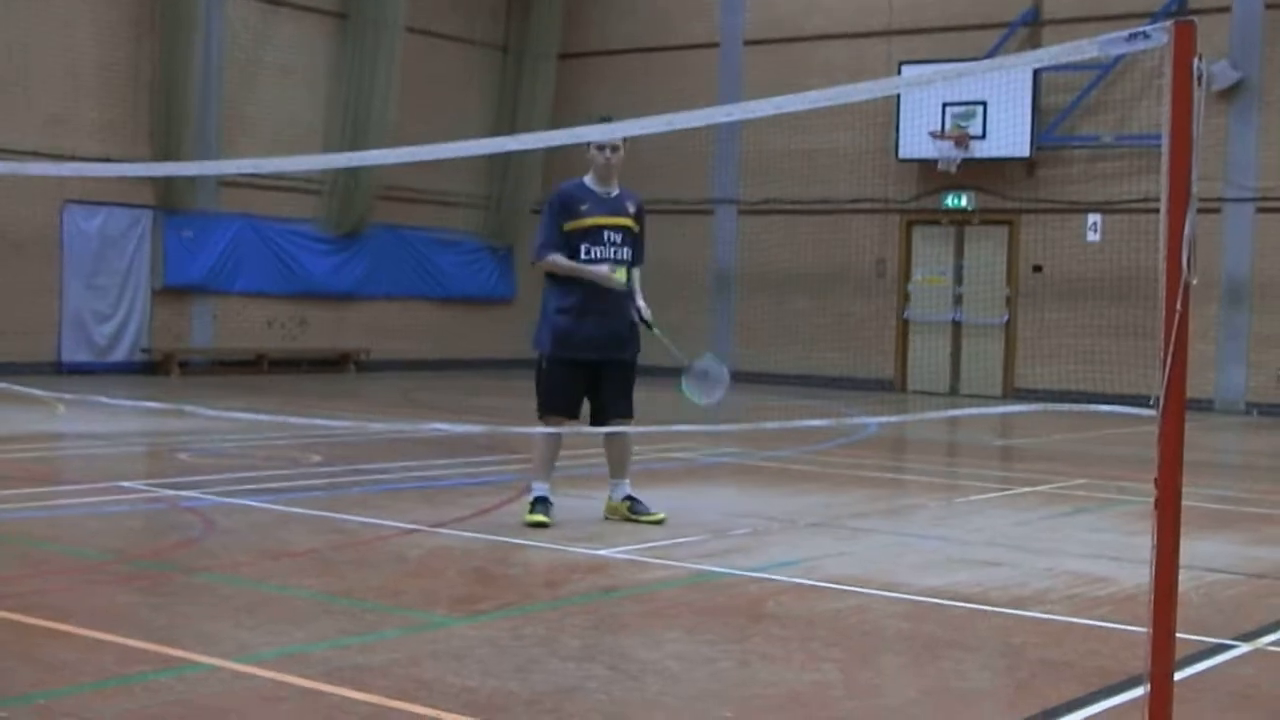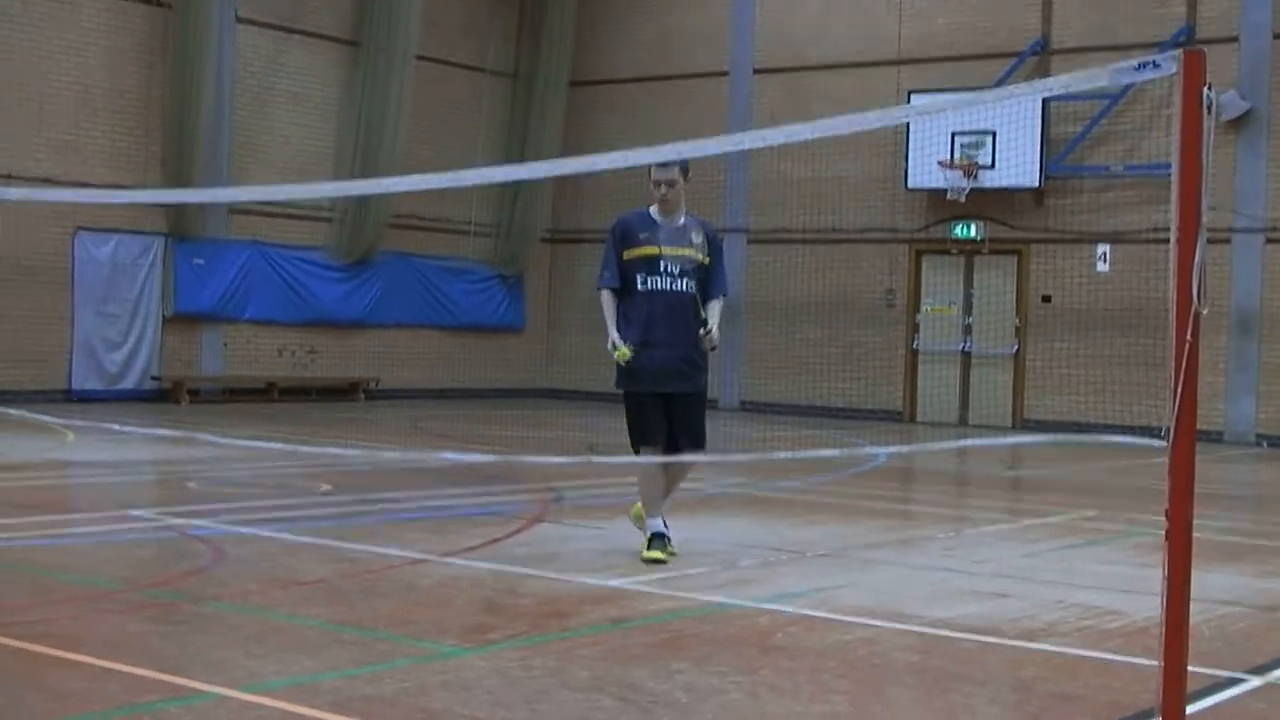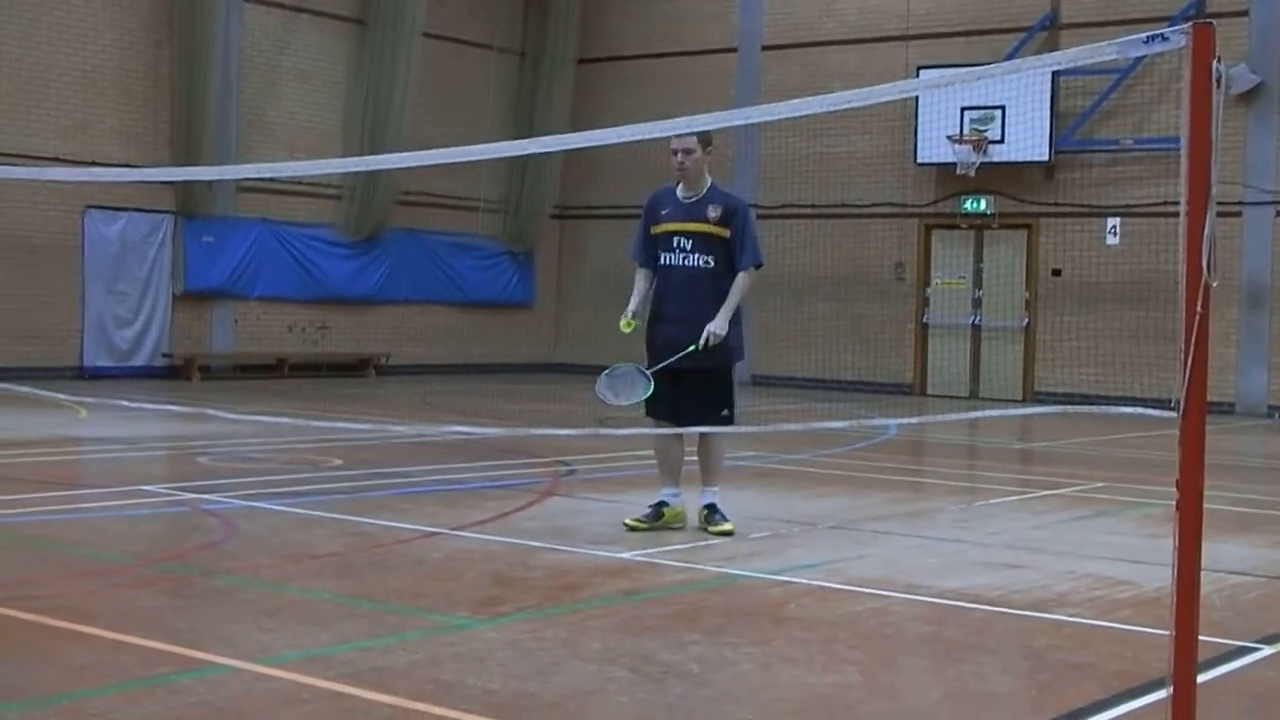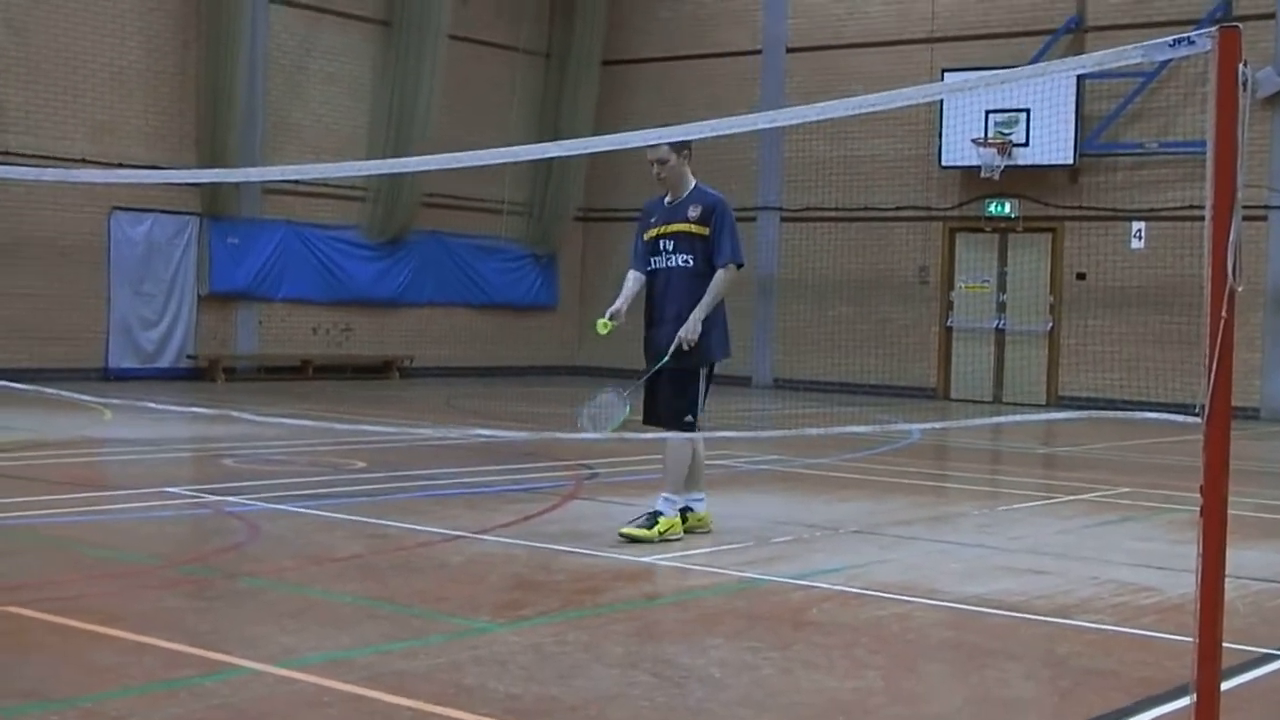
dt=0.7s
person 1, frame 1
left shoulder: (631, 205)
right shoulder: (565, 198)
right elbow: (545, 258)
left wrist: (635, 297)
right wrist: (589, 273)
left hip: (617, 333)
right hip: (569, 330)
left knee: (618, 417)
right knee: (556, 414)
left ankle: (621, 497)
right ankle: (540, 495)
person 1, frame 2
left shoulder: (705, 235)
right shoulder: (626, 227)
left elbow: (714, 294)
right elbow: (608, 287)
left wrist: (712, 325)
right wrist: (612, 330)
left hip: (688, 362)
right hip: (640, 360)
left knee: (688, 450)
right knee: (651, 447)
left ankle: (650, 509)
right ankle: (654, 530)
person 1, frame 3
left shoulder: (731, 206)
right shoulder: (657, 203)
left elbow: (747, 269)
right elbow: (646, 264)
left wrist: (723, 317)
right wrist: (636, 302)
left hip: (710, 336)
right hip: (664, 334)
left knee: (712, 421)
right knee: (663, 418)
left ankle: (710, 504)
right ankle: (669, 503)
person 1, frame 4
left shoulder: (712, 205)
right shoulder: (651, 212)
left elbow: (728, 268)
right elbow: (640, 268)
left wrist: (696, 319)
right wrist: (622, 302)
left hip: (694, 336)
right hip: (659, 335)
left knee: (680, 422)
right knee: (679, 424)
left ankle: (667, 512)
right ankle: (695, 508)
